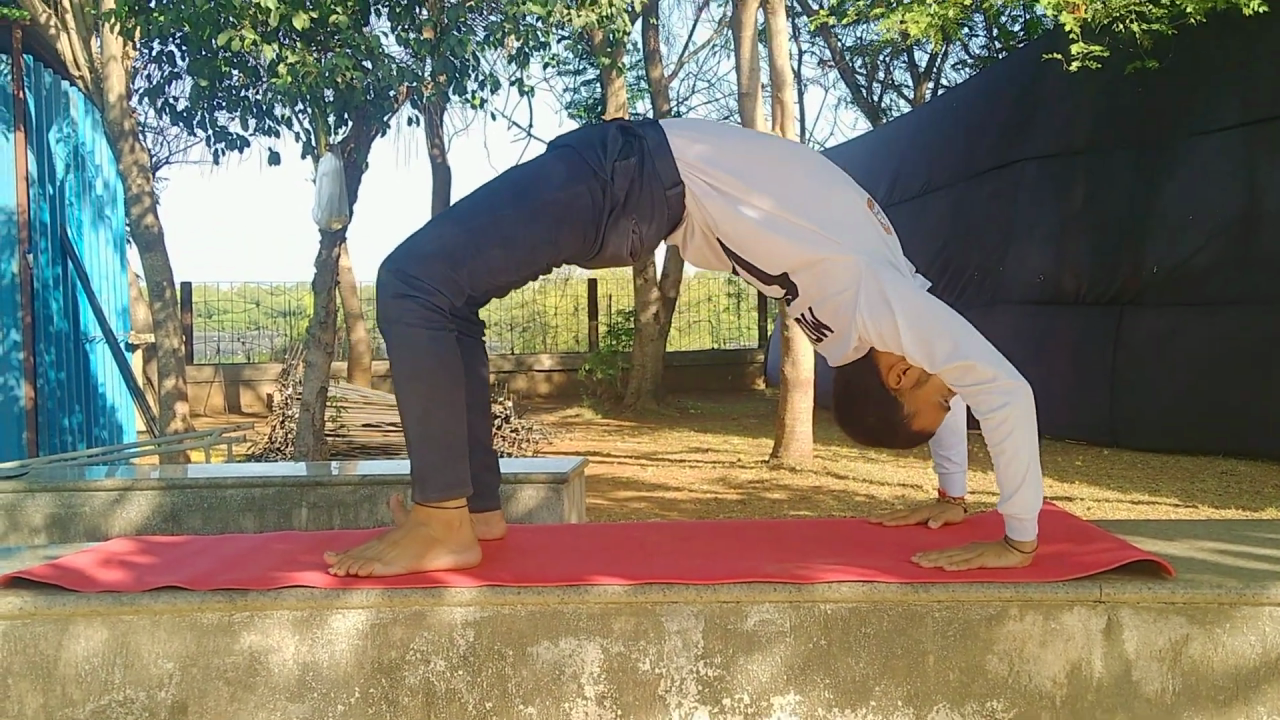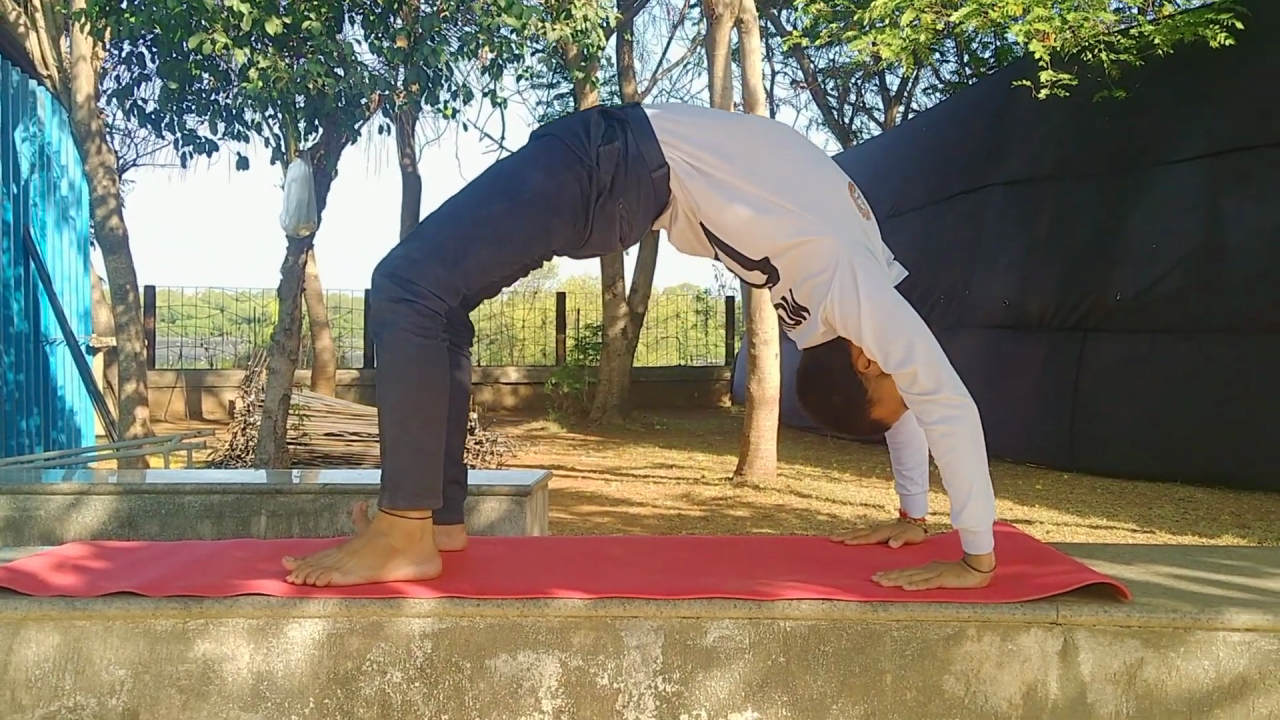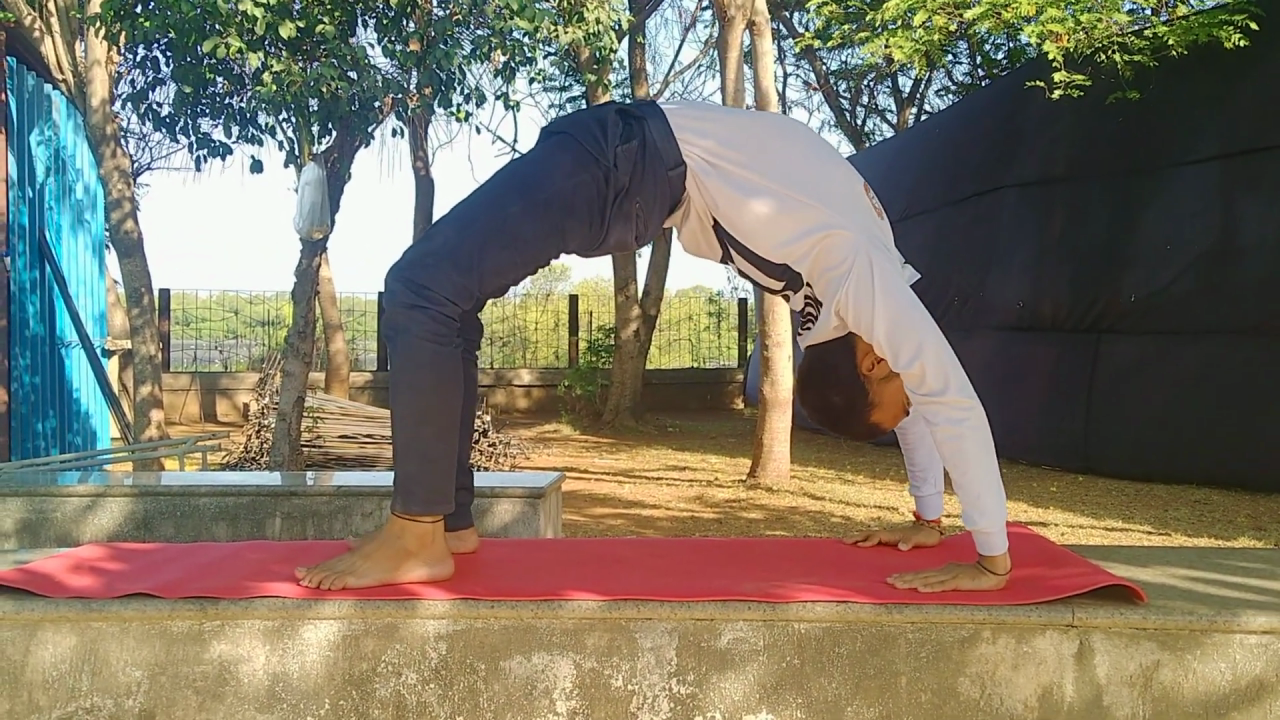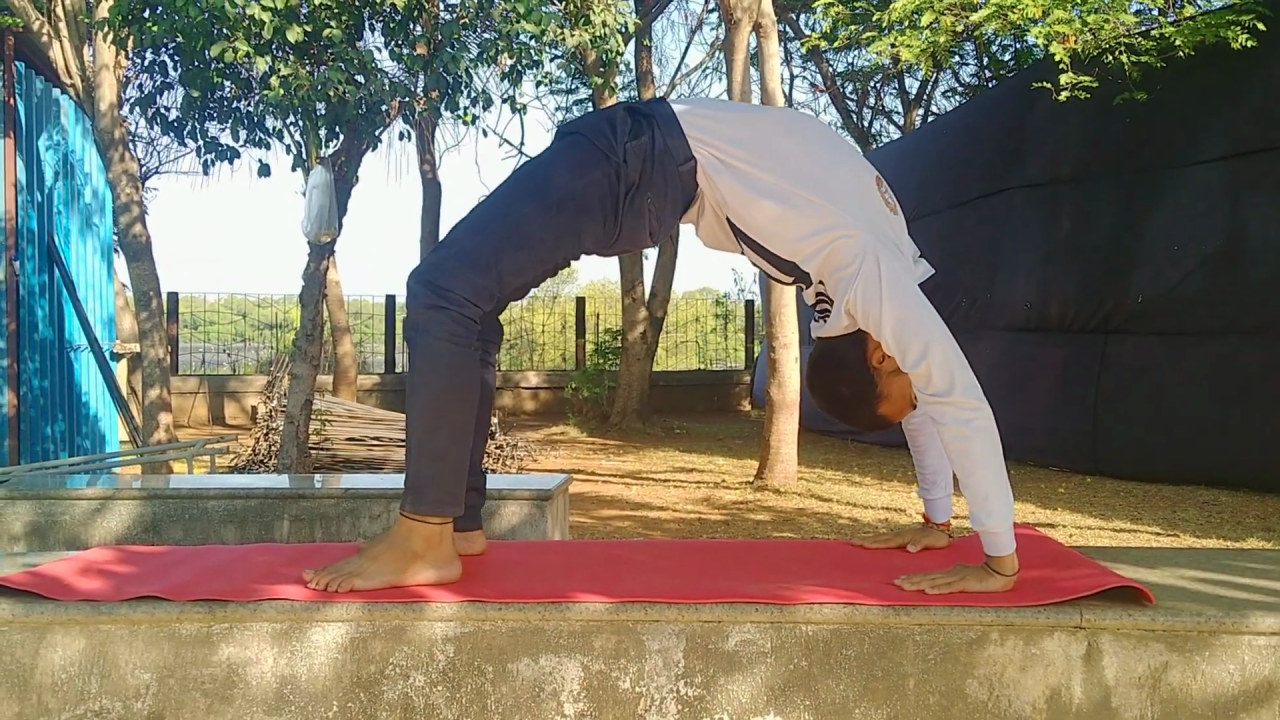
dt=0.5s
person 1, frame 1
left shoulder: (879, 309)
right shoulder: (877, 308)
right elbow: (1004, 390)
left wrist: (952, 494)
right wrist: (1016, 539)
left hip: (652, 183)
right hip: (642, 172)
person 1, frame 2
left shoulder: (853, 285)
right shoulder: (851, 289)
left elbow: (935, 401)
right elbow: (946, 403)
right wrist: (976, 557)
left hip: (638, 172)
right hip: (621, 162)
person 1, frame 3
left shoulder: (871, 287)
right shoulder: (866, 287)
left elbow: (929, 397)
right elbow: (952, 404)
left wrist: (927, 519)
right wrist: (990, 558)
left hip: (647, 167)
right hip: (634, 157)
person 1, frame 4
left shoulder: (880, 277)
right shoulder: (877, 283)
left elbow: (939, 398)
right elbow: (959, 402)
left wrist: (936, 520)
right wrist: (998, 561)
left hip: (663, 166)
right hip: (649, 157)
